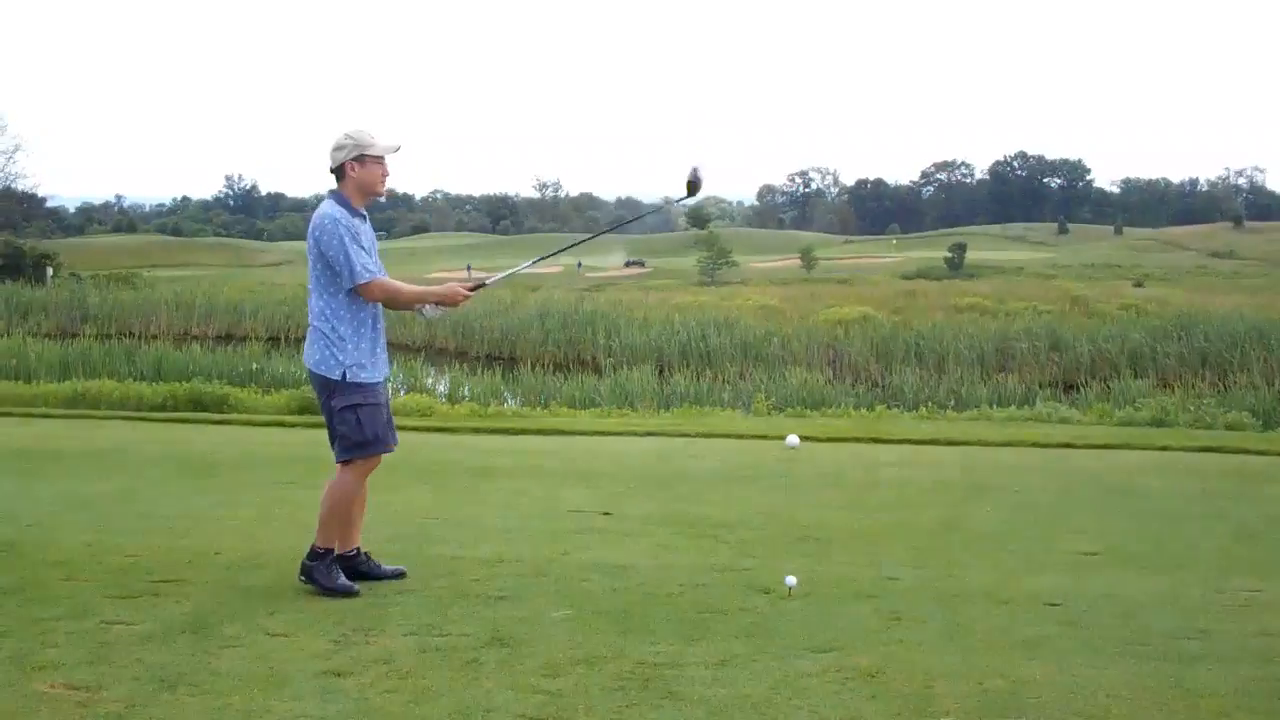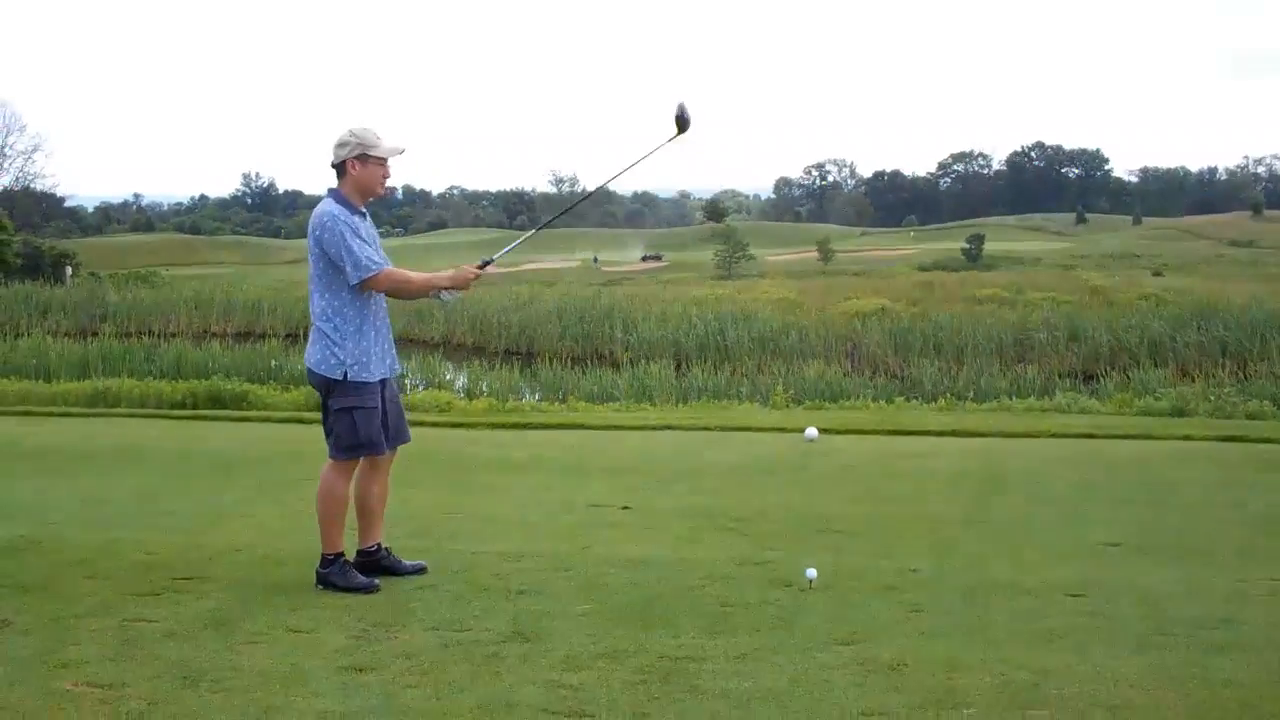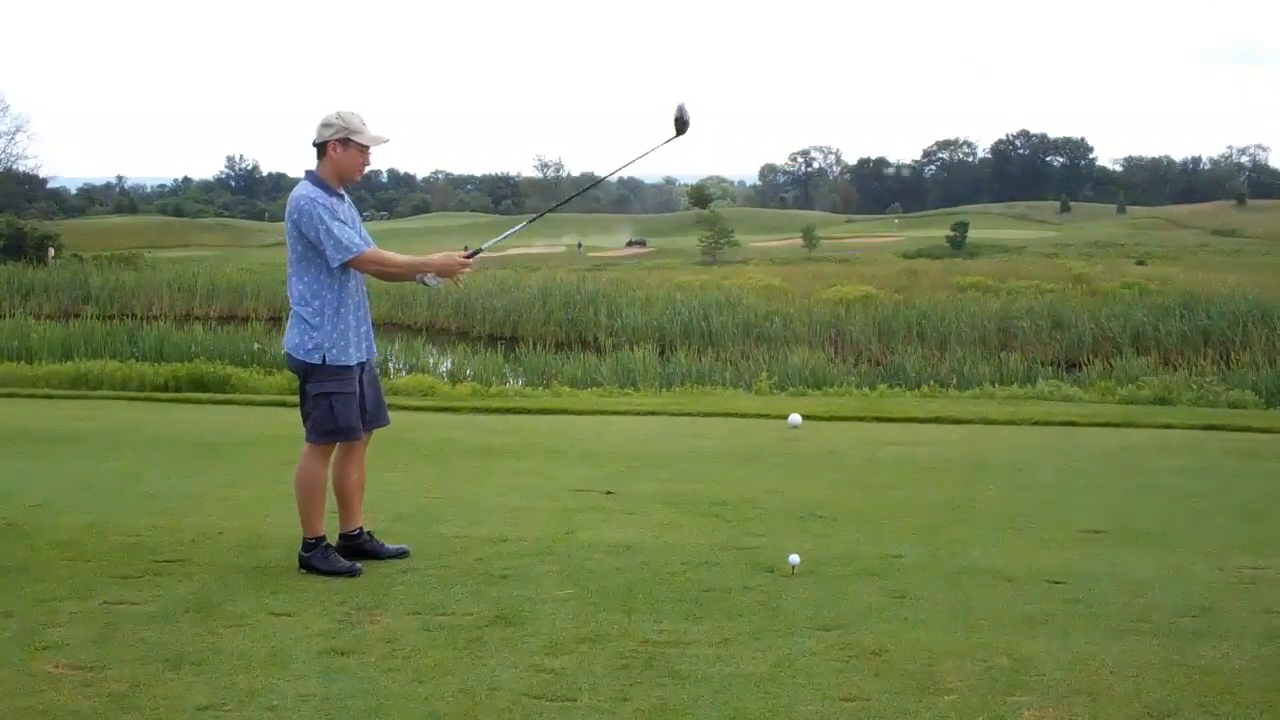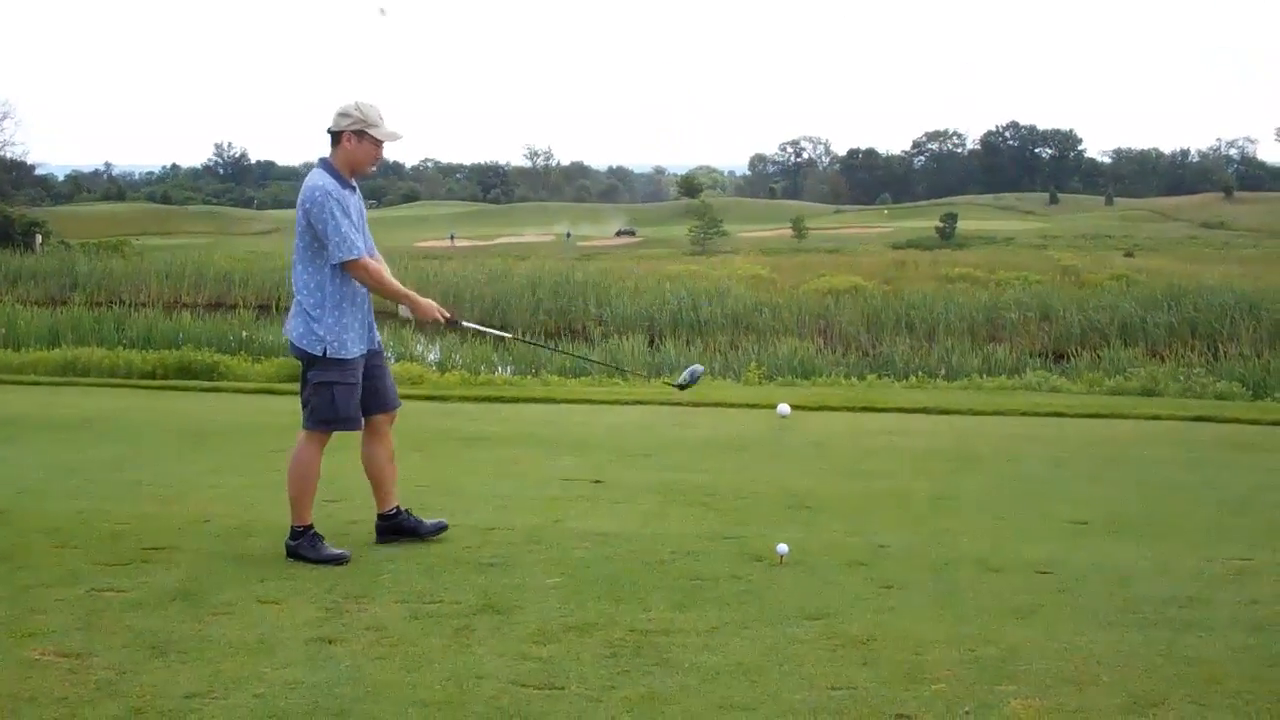
dt=0.4s
person 1, frame 1
left shoulder: (359, 219)
right shoulder: (332, 219)
left elbow: (379, 287)
right elbow: (371, 288)
left wrist: (427, 298)
right wrist: (436, 293)
left hip: (365, 361)
right hip: (342, 364)
left knee: (363, 458)
right knee: (357, 460)
left ankle: (349, 555)
right ankle: (318, 559)
person 1, frame 2
left shoulder: (359, 218)
right shoulder: (331, 218)
left elbow: (388, 282)
right elbow: (381, 279)
left wrist: (438, 287)
right wrist: (446, 278)
left hip: (375, 360)
right hip: (345, 363)
left knee: (381, 454)
right knee: (345, 459)
left ankle: (371, 551)
right ankle: (331, 563)
person 1, frame 3
left shoulder: (341, 200)
right shoulder: (309, 201)
left elbow: (372, 262)
right elbow: (363, 260)
left wrist: (427, 270)
right wrist: (431, 264)
left hip: (355, 344)
right hip: (324, 347)
left knee: (358, 438)
right knee: (323, 443)
left ankle: (352, 536)
right ankle: (312, 546)
person 1, frame 4
left shoulder: (350, 189)
right shoulder: (322, 191)
left elbow: (370, 255)
right elbow: (355, 265)
left wrist: (404, 297)
right wrist: (413, 301)
left hip: (360, 332)
right hip: (329, 336)
left knee: (382, 419)
right knee: (318, 432)
left ankle: (392, 517)
right ankle: (300, 534)
